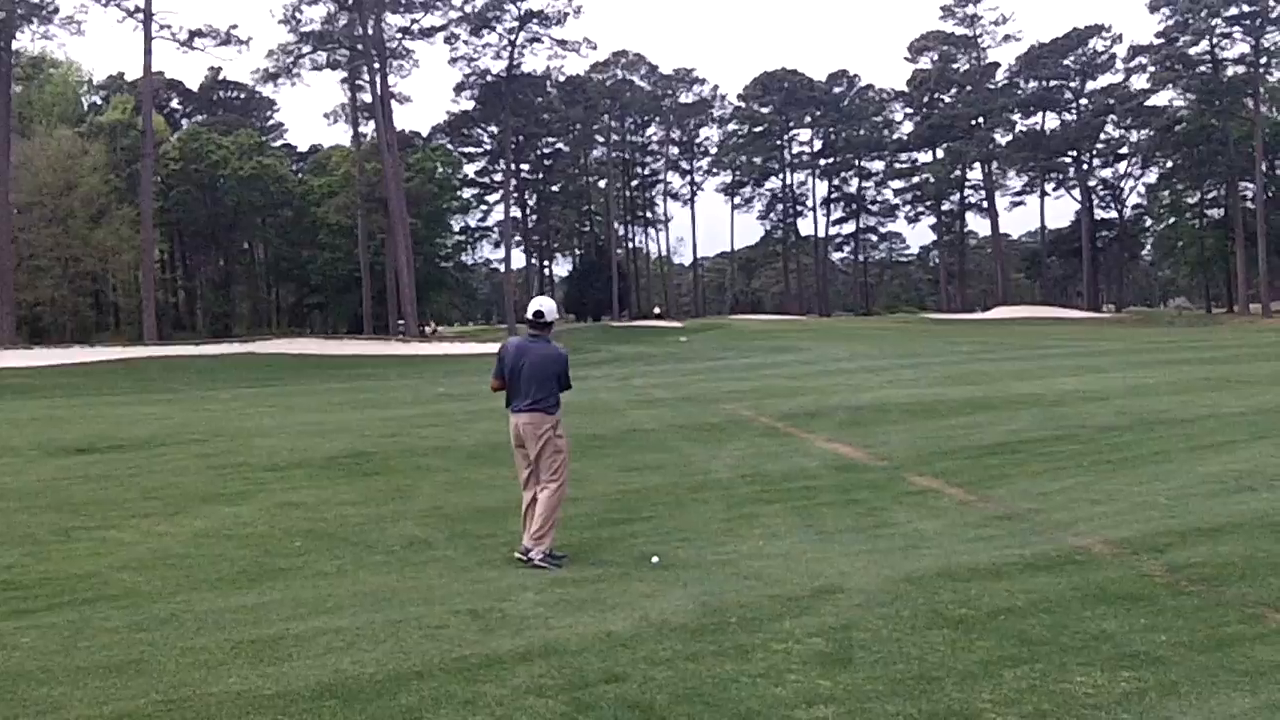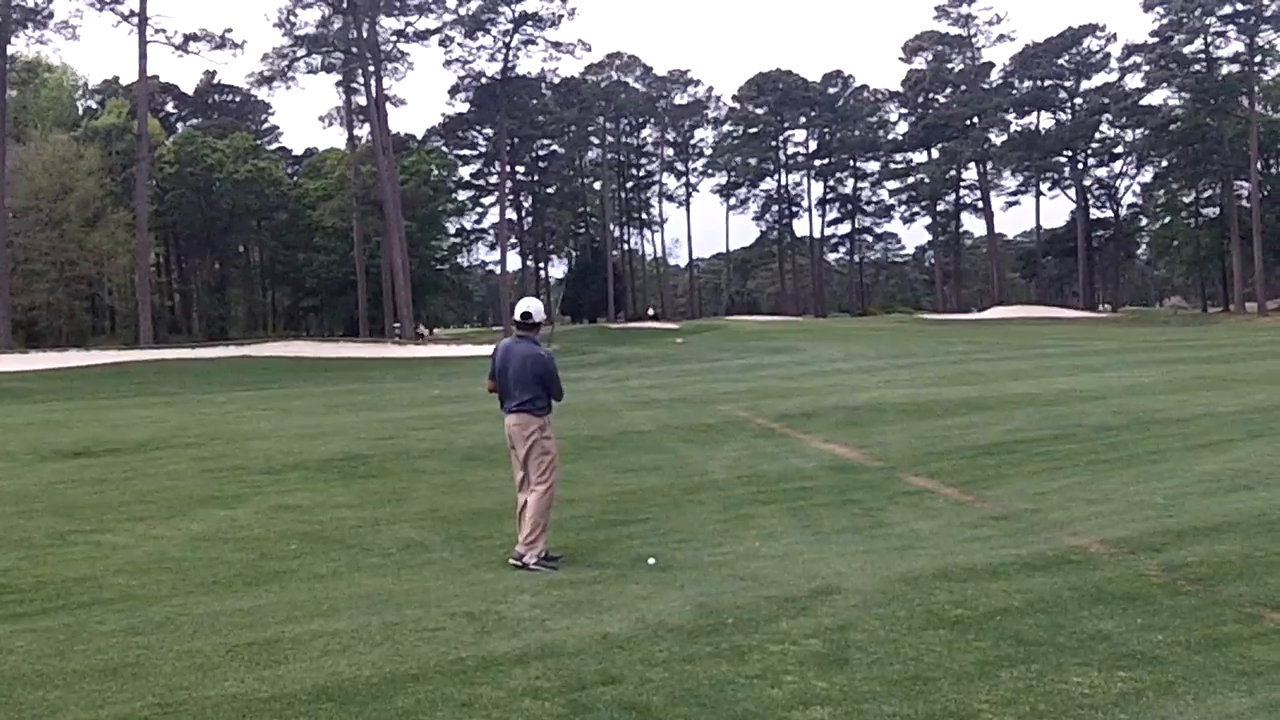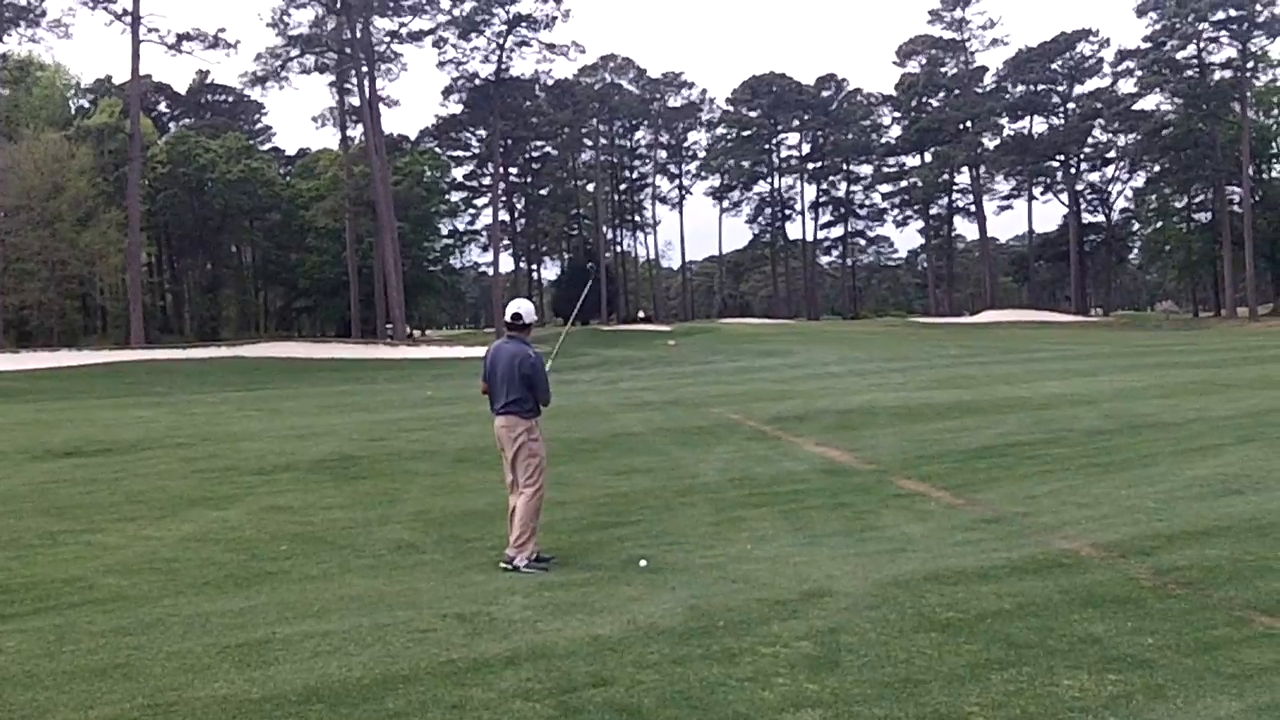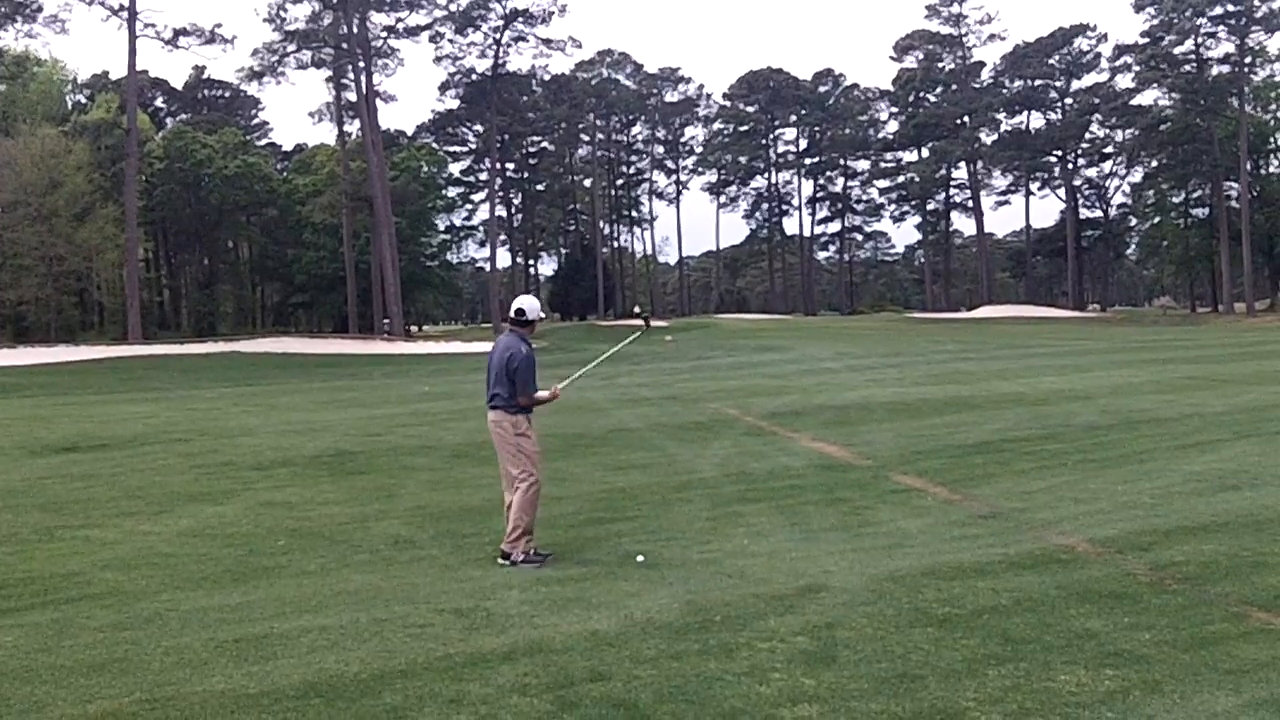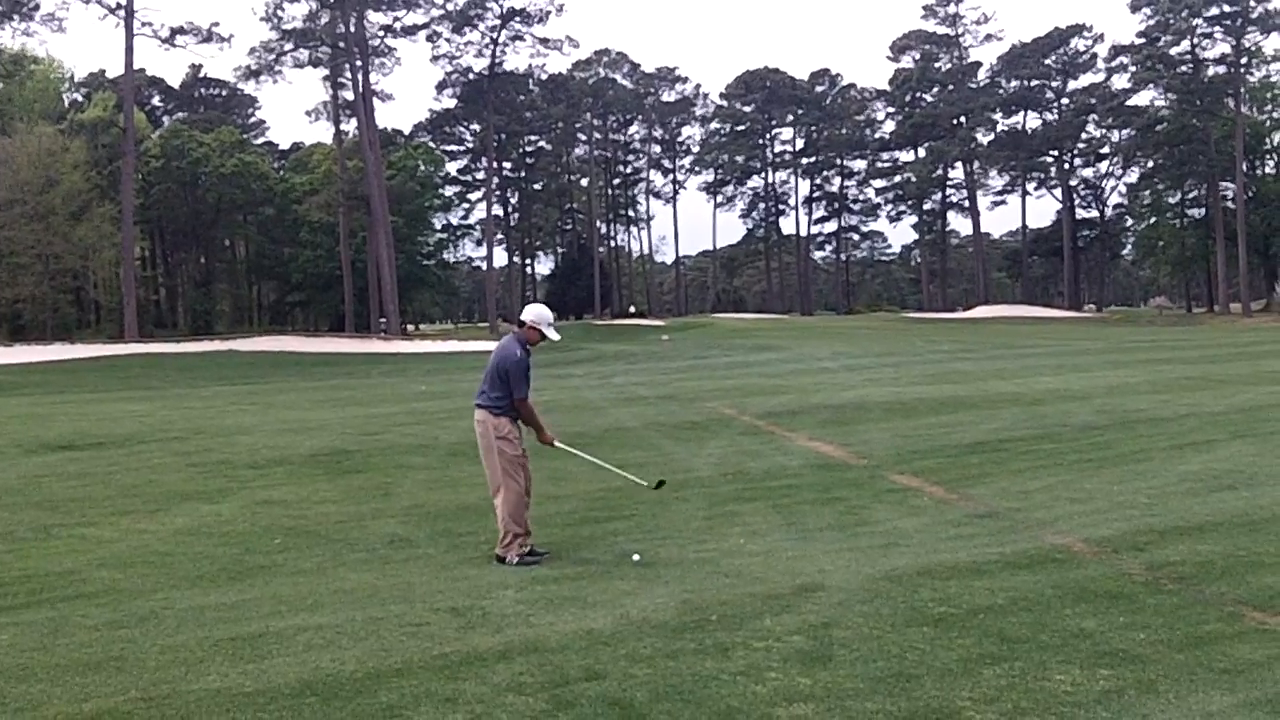
dt=0.4s
person 1, frame 1
left shoulder: (509, 347)
right shoulder: (558, 355)
left elbow: (495, 385)
right elbow: (564, 387)
left hip: (517, 420)
right hip: (544, 422)
left knee: (531, 486)
right knee: (553, 484)
left ankle: (533, 545)
right ankle: (534, 546)
person 1, frame 2
left shoulder: (502, 348)
right shoulder: (541, 357)
left elbow: (492, 386)
right elbow: (558, 396)
left hip: (512, 421)
right hip: (534, 423)
left knee: (526, 487)
right knee: (542, 486)
left ankle: (531, 547)
right ankle: (528, 552)
person 1, frame 3
left shoulder: (493, 350)
right shoulder: (530, 356)
left elbow: (485, 388)
right elbow: (544, 400)
left hip: (501, 422)
right hip: (522, 425)
left knee: (517, 489)
right knee: (531, 489)
left ankle: (523, 549)
right ankle: (518, 555)
person 1, frame 4
left shoulder: (501, 342)
right shoulder: (522, 352)
right elbow: (525, 399)
left wrist: (525, 391)
right wrist: (548, 396)
left hip: (499, 415)
right hip: (513, 420)
left knee: (515, 483)
right knee: (527, 481)
left ankle: (521, 544)
right ankle: (513, 548)
person 1, frame 5
left shoulder: (511, 344)
right shoulder: (516, 355)
right elbow: (521, 403)
left wrist: (535, 426)
right wrist: (541, 431)
left hip: (498, 419)
right hip: (497, 422)
left knee: (521, 482)
right knee: (510, 487)
left ankle: (521, 543)
right ankle: (508, 551)
